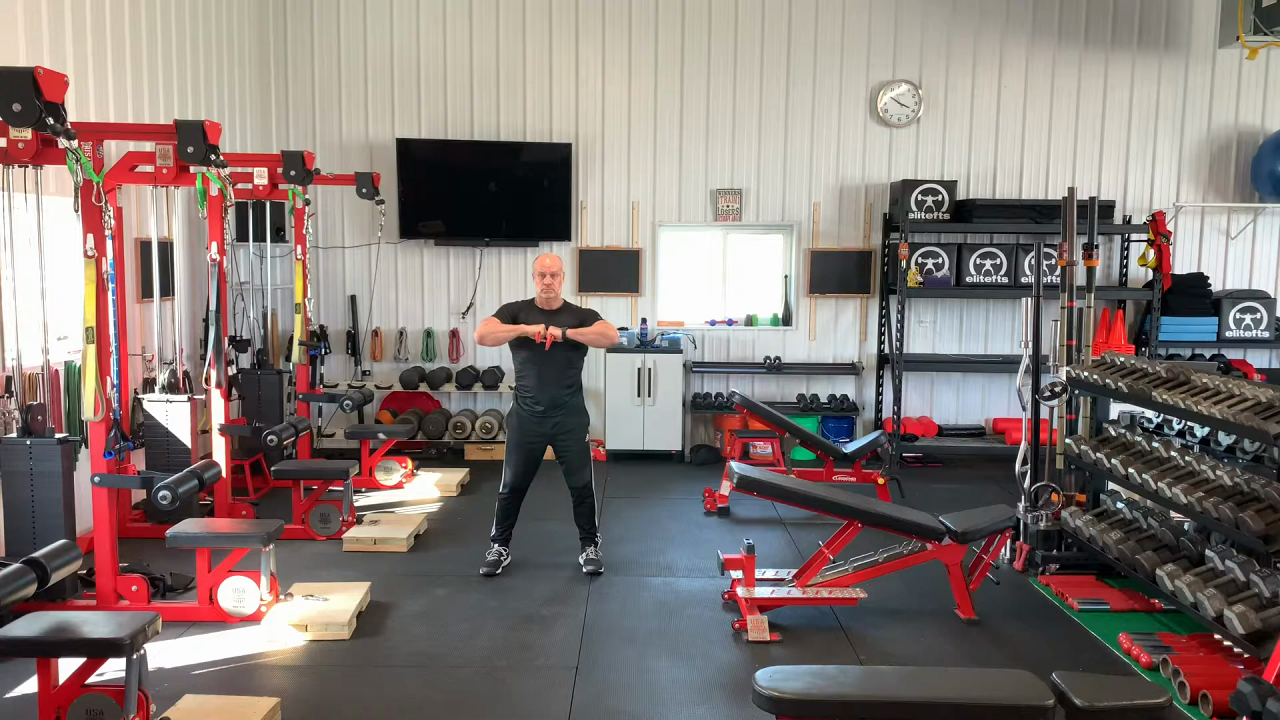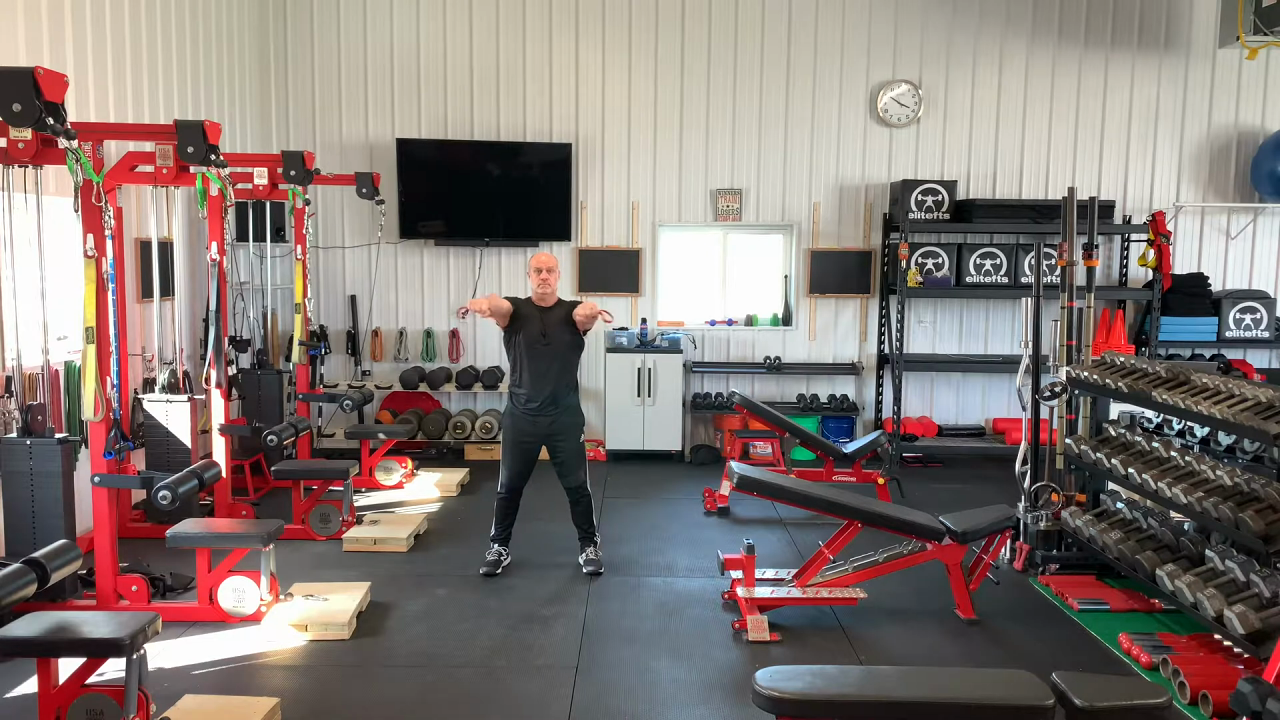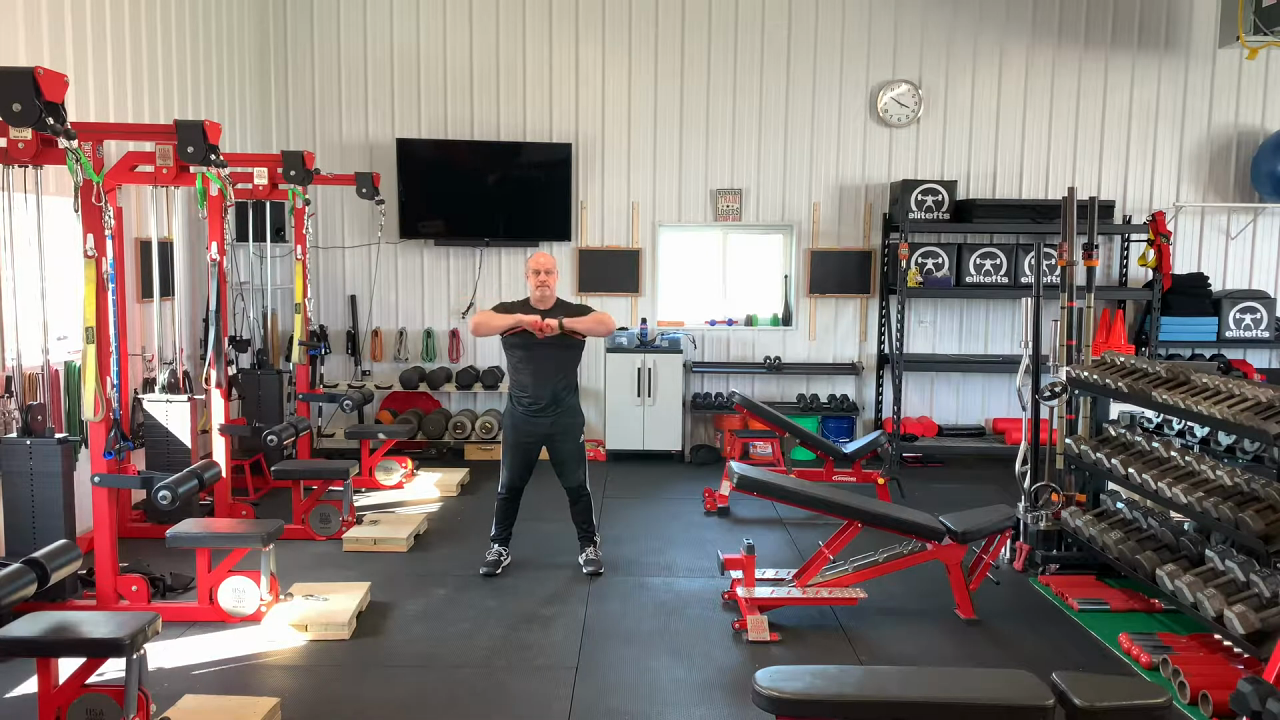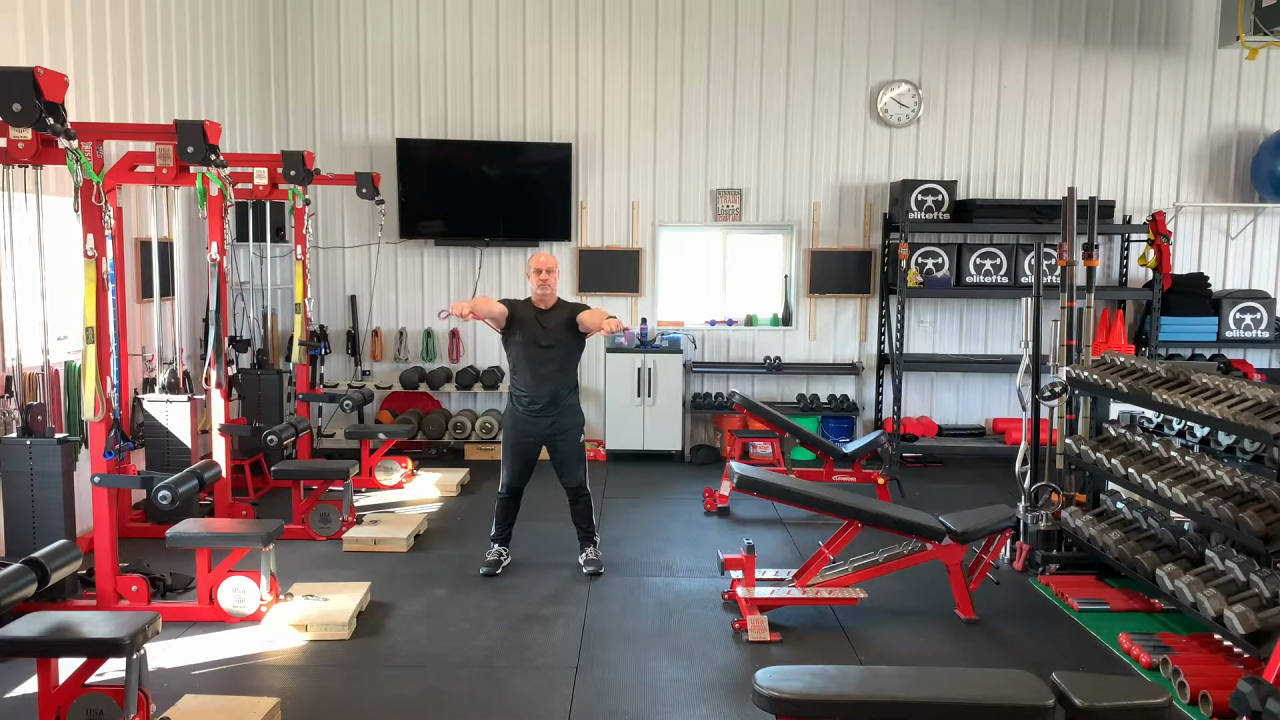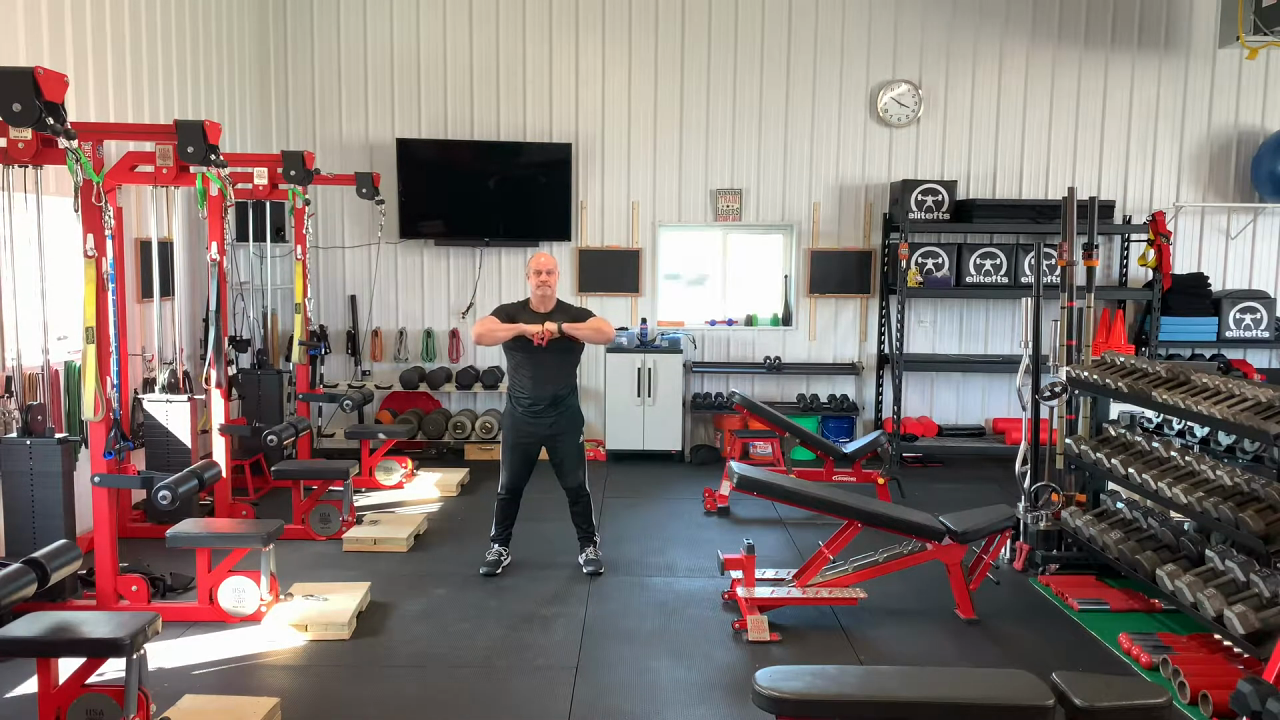
dt=1s
person 1, frame 1
left shoulder: (581, 315)
right shoulder: (516, 311)
left elbow: (611, 336)
right elbow: (481, 335)
left wrist: (565, 333)
right wrist: (526, 329)
left hip: (570, 418)
right hip: (526, 417)
left knee: (581, 486)
right knee: (512, 486)
left ankle: (589, 546)
right ankle: (499, 547)
person 1, frame 2
left shoulder: (571, 311)
right shoulder: (516, 309)
left elbow: (586, 313)
right elbow: (498, 306)
left wrist: (589, 311)
right wrist: (485, 304)
left hip: (565, 417)
right hip: (521, 416)
left knee: (577, 486)
right knee: (509, 486)
left ankle: (589, 546)
right ankle: (498, 547)
person 1, frame 3
left shoulder: (573, 312)
right shoulder: (511, 311)
left elbow: (608, 325)
right elbow: (476, 326)
left wrist: (561, 324)
right wrist: (521, 319)
left hip: (565, 418)
right hip: (521, 418)
left knee: (577, 486)
right knee: (510, 487)
left ankle: (589, 547)
right ankle: (499, 547)
person 1, frame 4
left shoulder: (573, 312)
right shoulder: (514, 311)
left elbow: (592, 317)
right elbow: (490, 307)
left wrist: (608, 320)
right wrist: (470, 306)
left hip: (565, 418)
right hip: (521, 417)
left knee: (576, 486)
right knee: (510, 487)
left ankle: (588, 547)
right ankle: (499, 547)
person 1, frame 5
left shoulder: (574, 315)
right shoulder: (510, 313)
left elbow: (607, 334)
right elbow: (478, 334)
left wrist: (560, 328)
right wrist: (523, 328)
left hip: (564, 418)
right hip: (520, 418)
left knee: (576, 487)
right knee: (509, 487)
left ankle: (589, 547)
right ankle: (499, 548)
